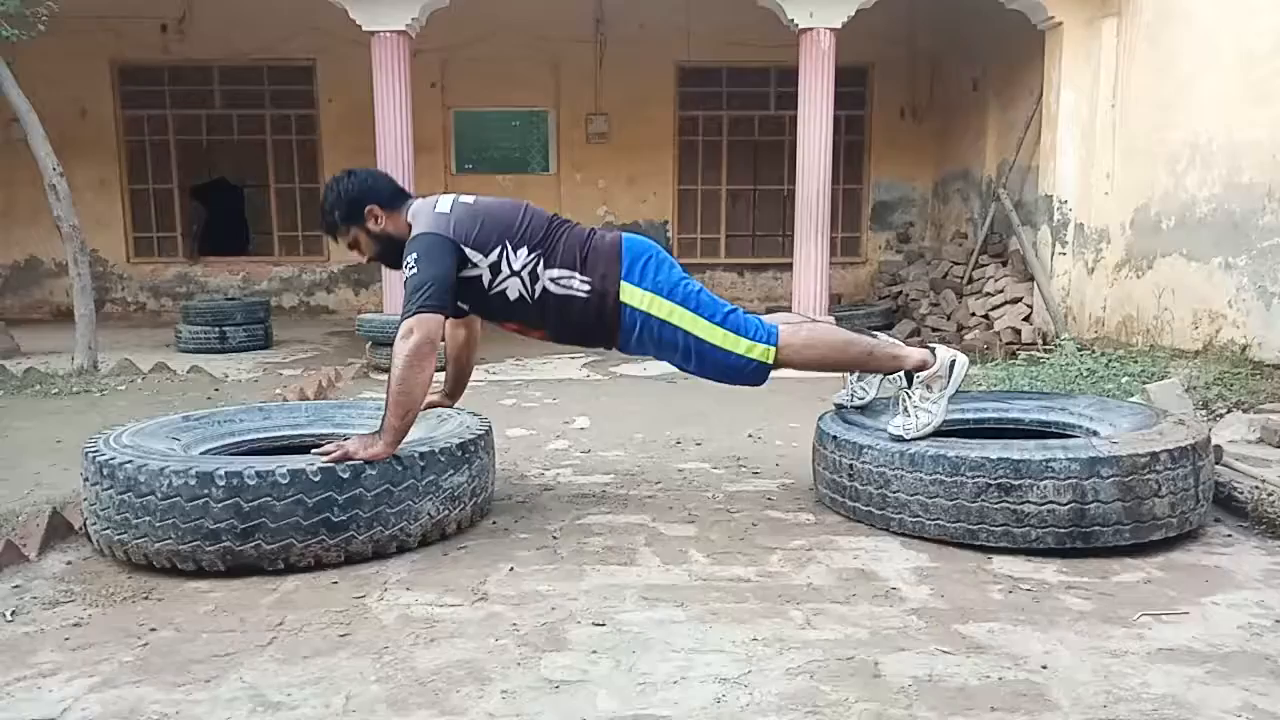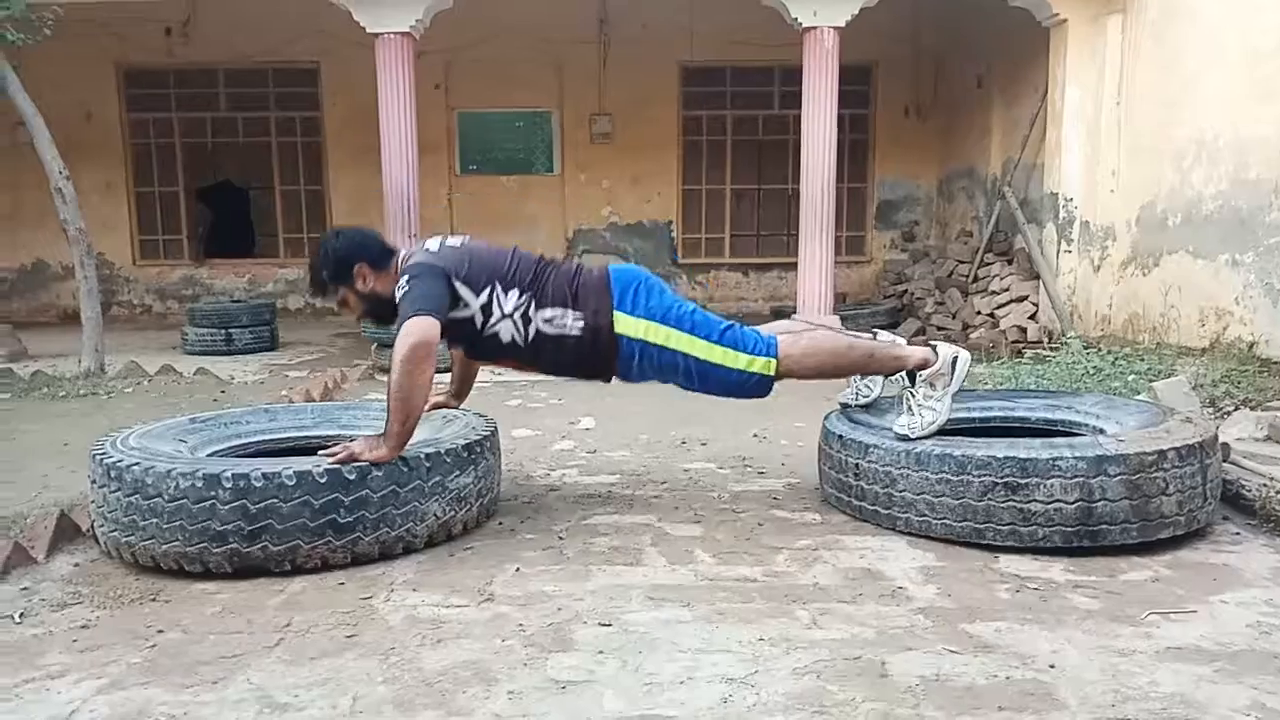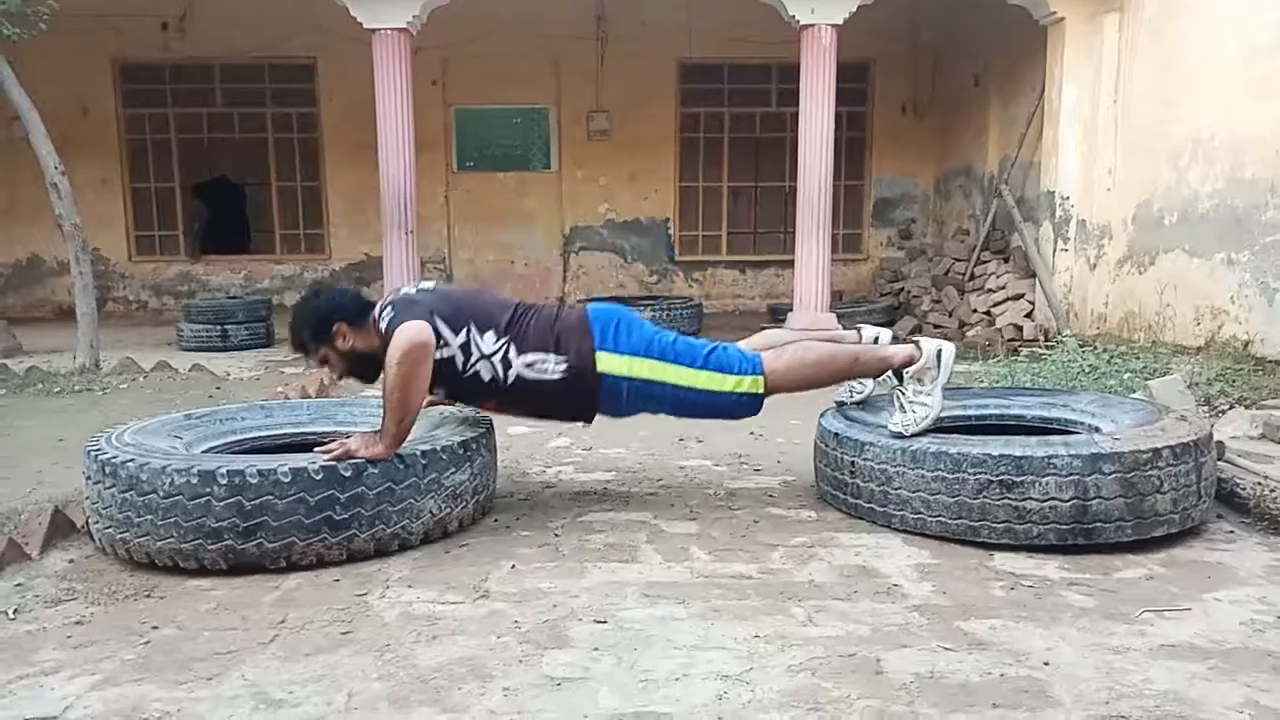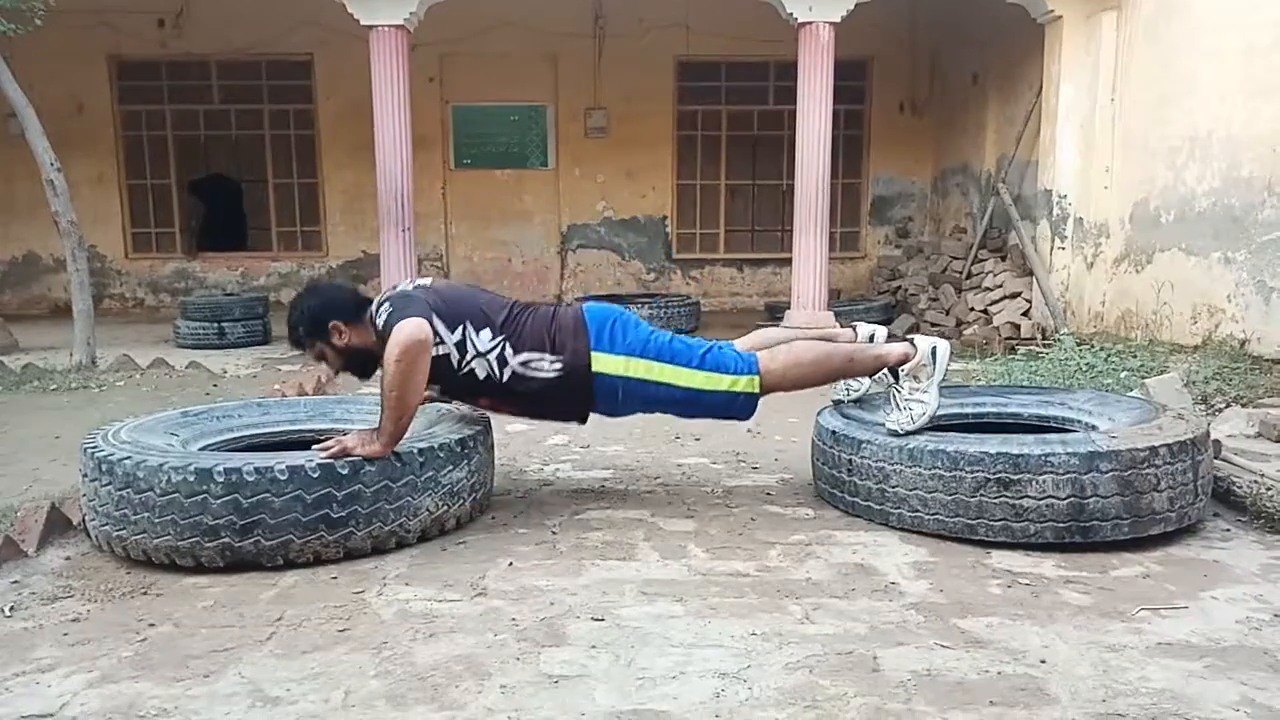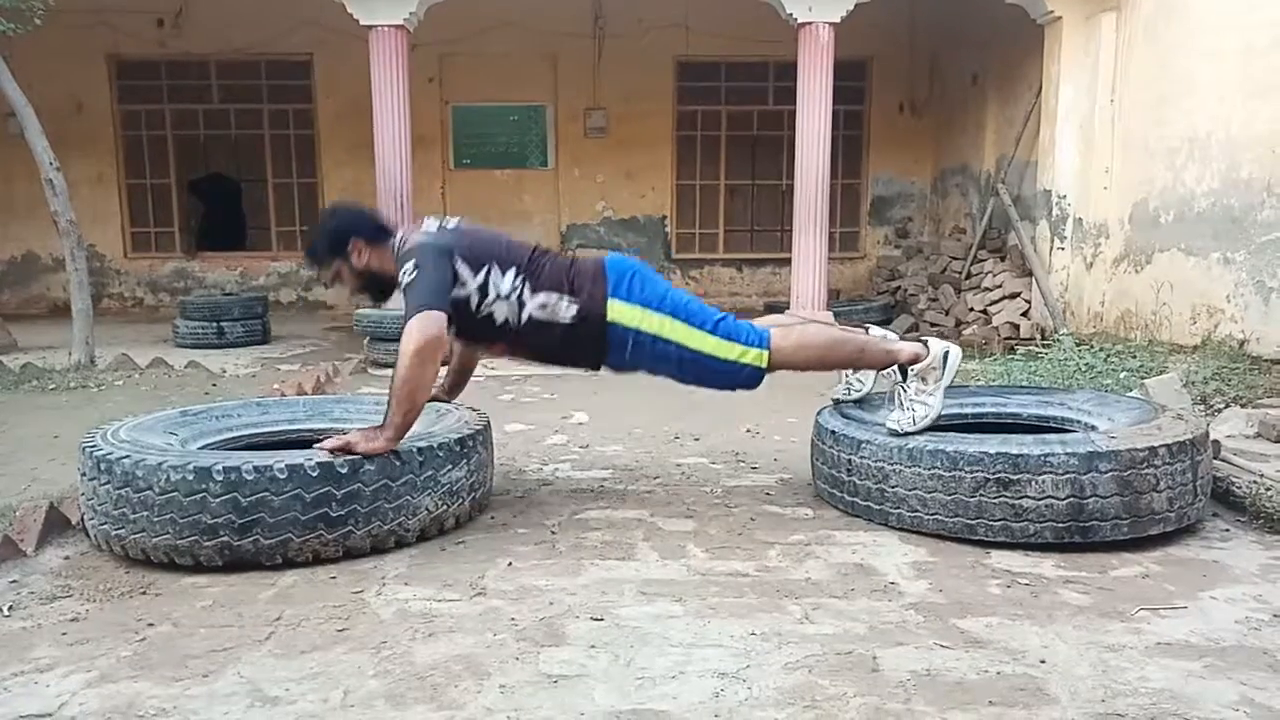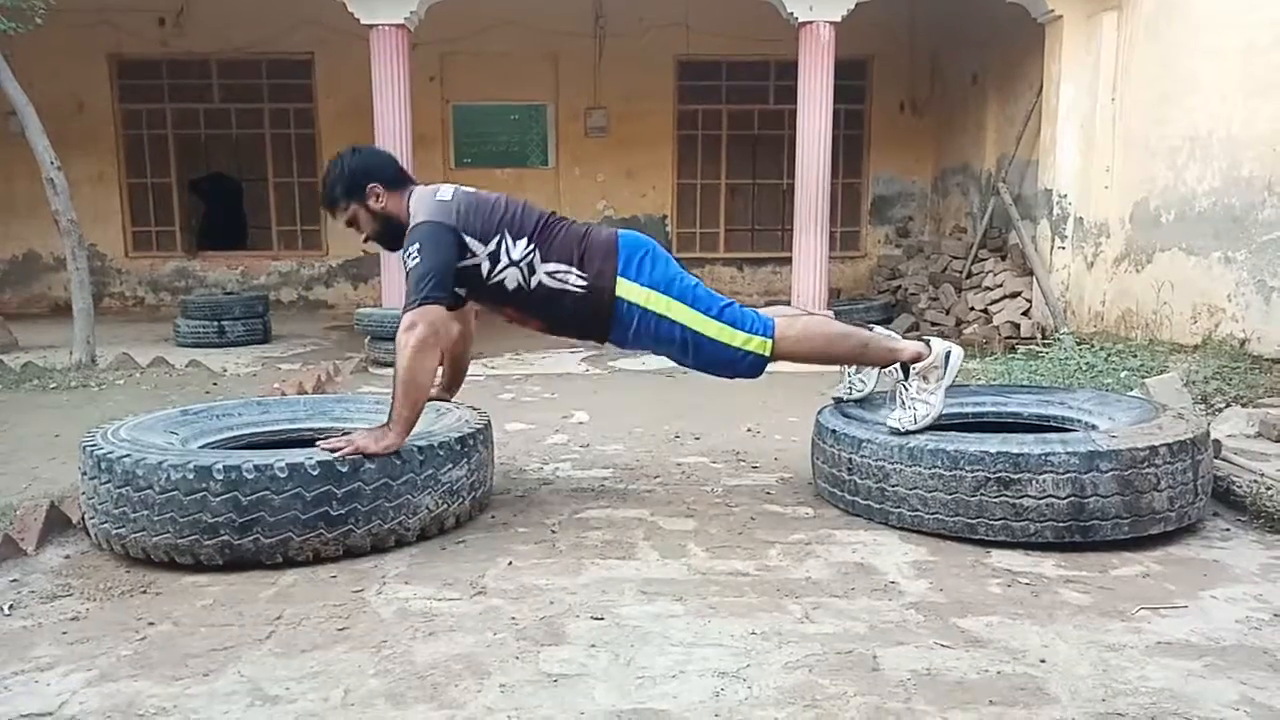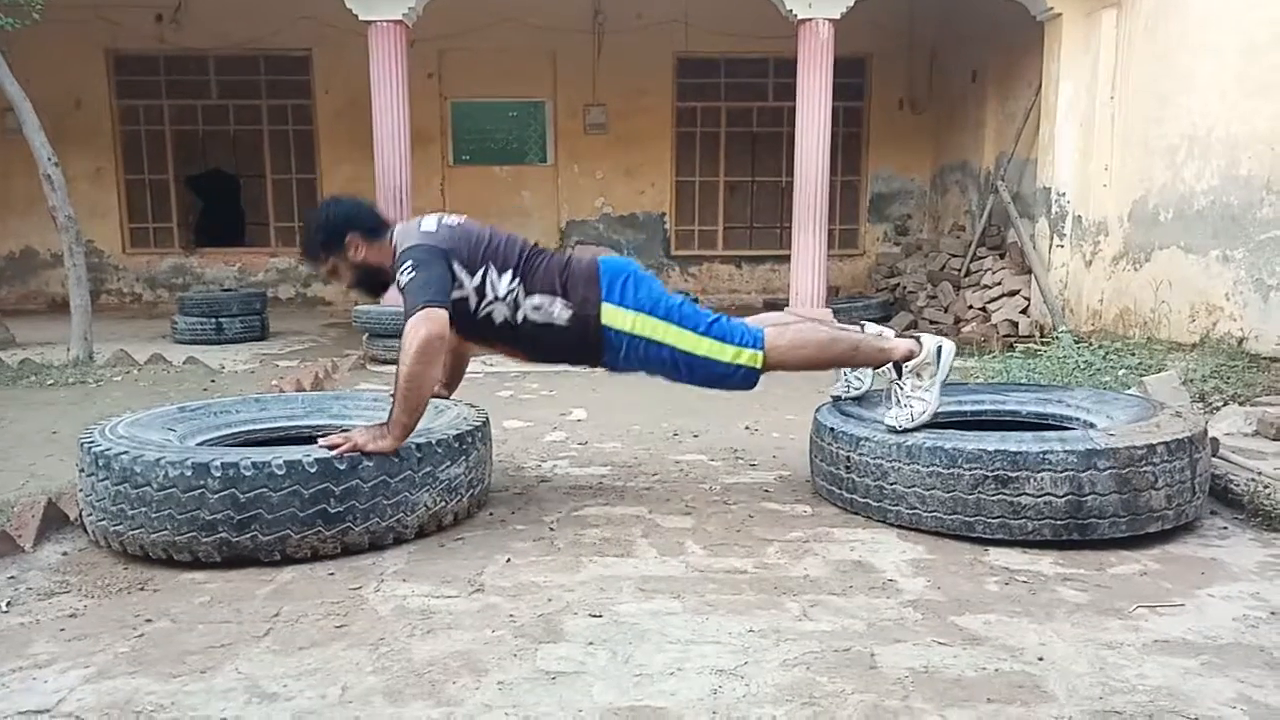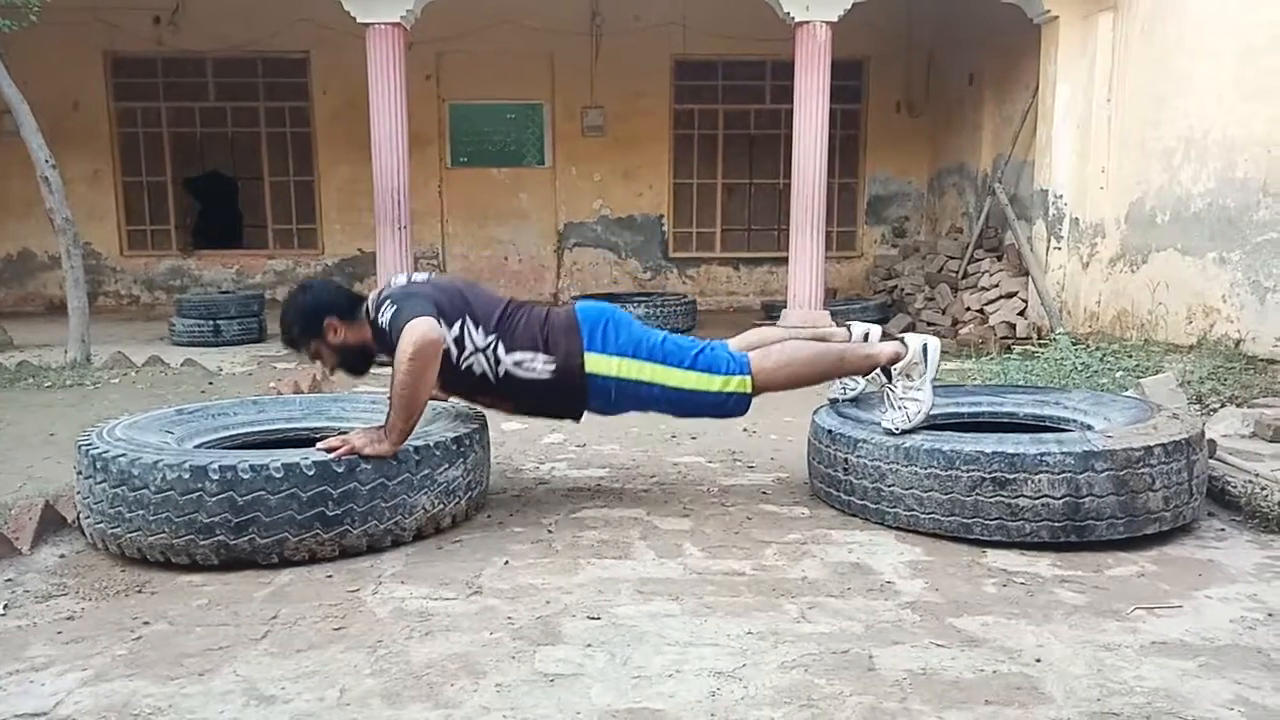
dt=0.2s
person 1, frame 1
left shoulder: (425, 238)
right shoulder: (442, 221)
left elbow: (418, 336)
right elbow: (464, 312)
left wrist: (386, 441)
right wrist: (451, 393)
left hip: (624, 288)
right hip: (616, 280)
left knee: (767, 347)
right knee: (750, 332)
left ankle: (924, 362)
right ankle: (880, 350)
person 1, frame 2
left shoulder: (413, 276)
right shoulder: (436, 269)
left elbow: (418, 341)
left wrist: (390, 442)
right wrist: (457, 391)
left hip: (618, 319)
right hip: (611, 308)
left knee: (769, 357)
right knee: (754, 343)
left ankle: (926, 360)
right ankle: (872, 339)
person 1, frame 3
left shoulder: (395, 316)
right shoulder: (422, 306)
left elbow: (414, 345)
left wrist: (387, 440)
right wrist: (448, 389)
left hip: (600, 356)
right hip: (592, 344)
left knee: (759, 375)
right knee: (739, 355)
left ankle: (913, 357)
right ankle: (861, 338)
person 1, frame 4
left shoulder: (393, 309)
right shoulder: (418, 305)
left elbow: (412, 347)
left wrist: (383, 437)
right wrist: (448, 388)
left hip: (598, 357)
right hip: (590, 345)
left knee: (752, 375)
right knee: (735, 355)
left ankle: (910, 355)
right ankle: (855, 336)
person 1, frame 5
left shoulder: (417, 254)
right shoulder: (433, 248)
left elbow: (424, 339)
right elbow: (465, 329)
left wrist: (389, 432)
right wrist: (447, 392)
left hip: (612, 310)
right hip: (606, 303)
left knee: (759, 351)
right knee: (744, 338)
left ankle: (918, 357)
right ankle: (868, 336)
person 1, frame 6
left shoulder: (426, 226)
right shoulder: (441, 213)
left elbow: (419, 329)
right elbow: (458, 313)
left wrist: (394, 432)
right wrist: (446, 389)
left hip: (622, 282)
right hip: (613, 277)
left knee: (762, 340)
right knee: (751, 328)
left ankle: (919, 354)
right ankle: (875, 340)
person 1, frame 7
left shoulder: (413, 254)
right shoulder: (430, 246)
left elbow: (427, 334)
right elbow: (460, 320)
left wrist: (392, 432)
right wrist: (444, 387)
left hip: (606, 309)
right hip: (600, 297)
left knee: (759, 352)
right knee: (742, 335)
left ankle: (909, 352)
right ankle: (865, 336)
person 1, frame 8
left shoulder: (390, 309)
right shoulder: (408, 298)
left elbow: (424, 342)
left wrist: (390, 437)
right wrist: (430, 392)
left hip: (589, 356)
right hip: (582, 340)
left knee: (745, 375)
right knee: (728, 356)
left ankle: (899, 354)
right ankle: (851, 336)
